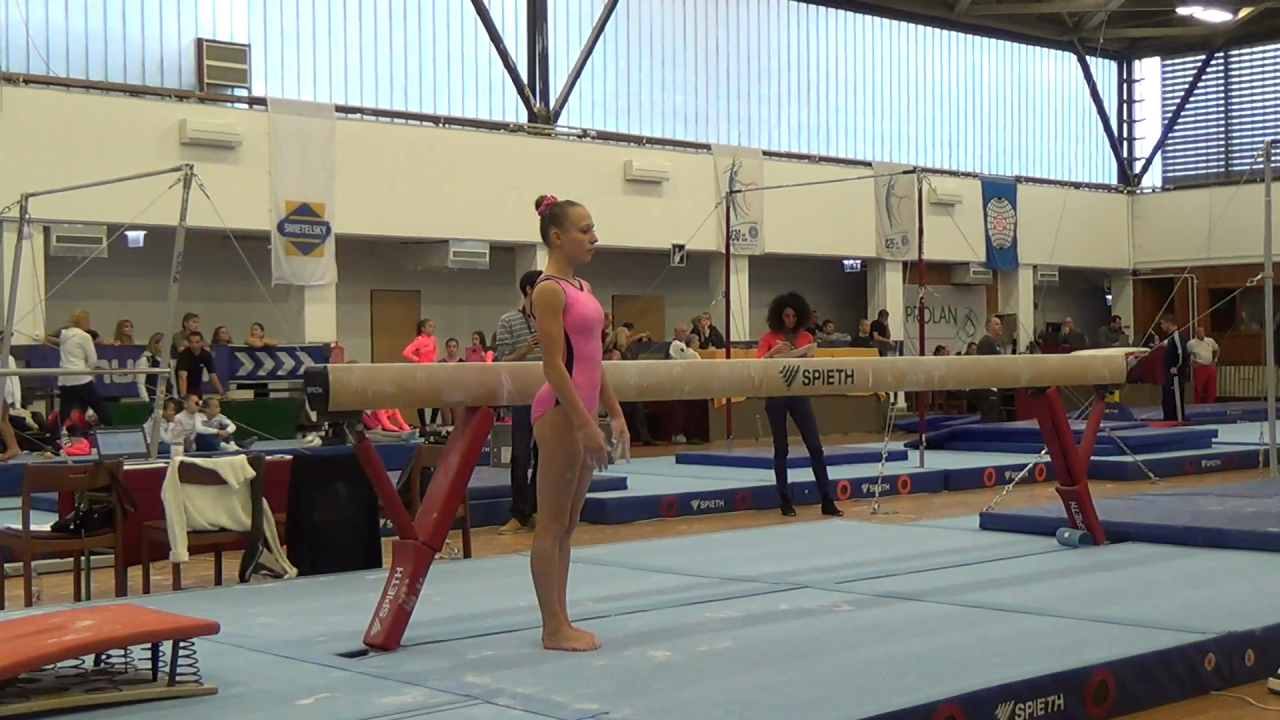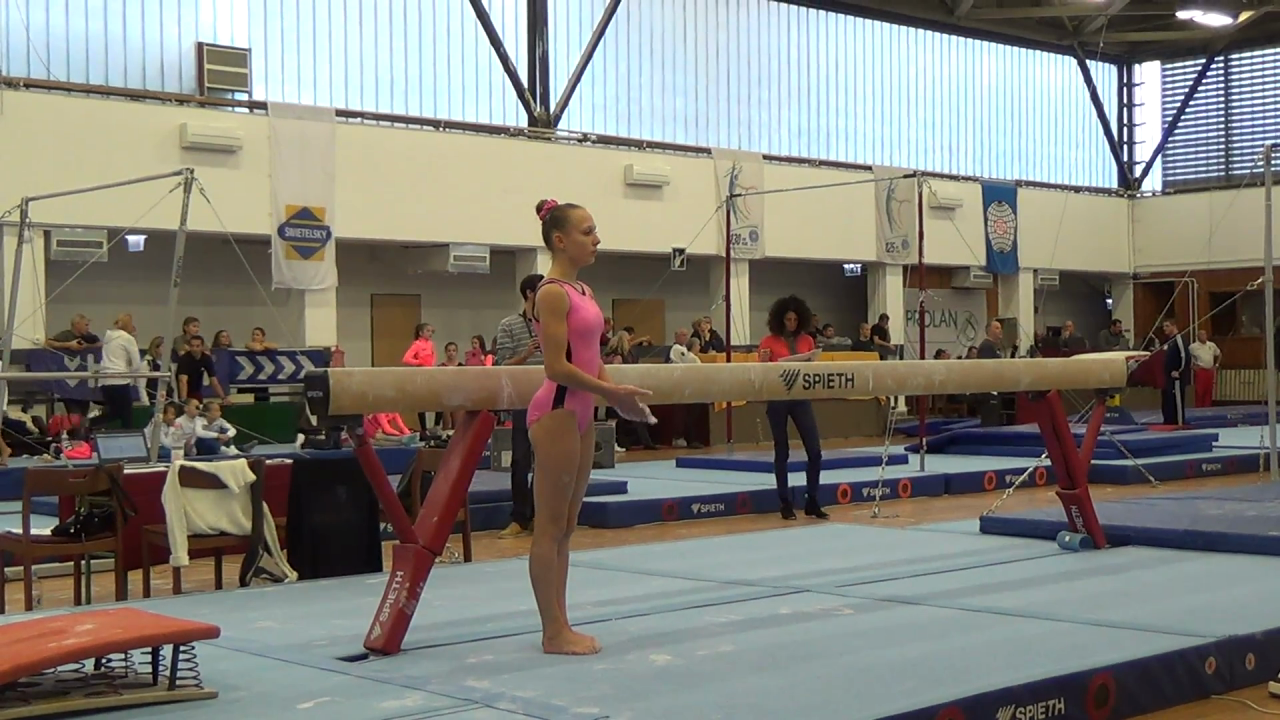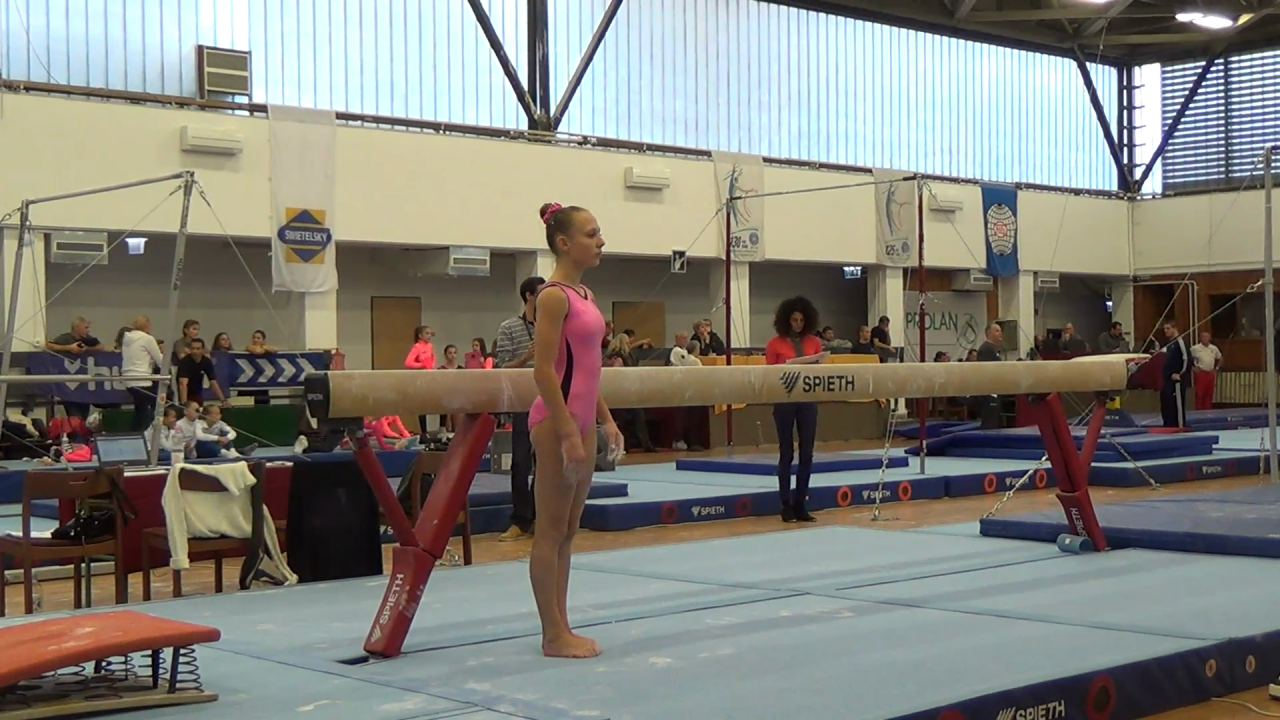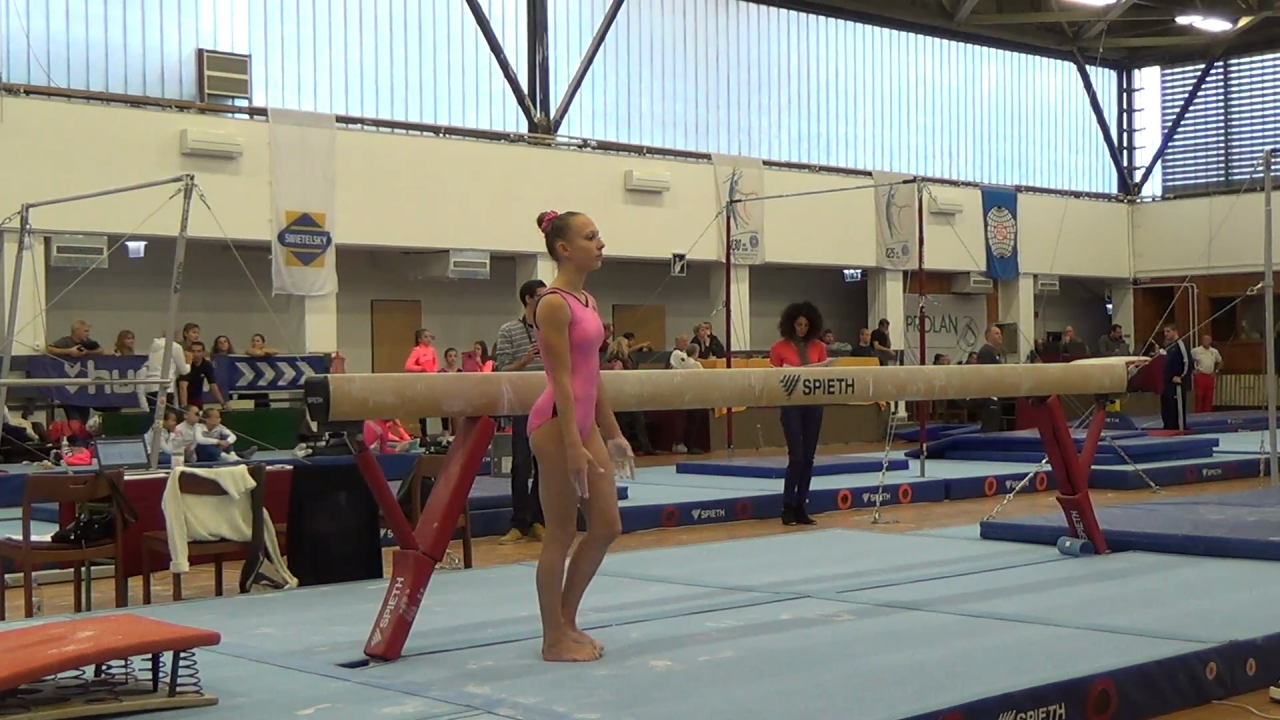
dt=0.4s
person 1, frame 1
left shoulder: (581, 287)
right shoulder: (550, 290)
right elbow: (554, 365)
left wrist: (615, 414)
right wrist: (585, 425)
left hip: (584, 411)
right hip: (561, 412)
left knee: (568, 524)
right knee: (552, 523)
left ankle: (561, 622)
right ankle: (553, 628)
person 1, frame 2
left shoulder: (583, 291)
right shoulder: (552, 293)
right elbow: (556, 367)
left wrist: (618, 395)
right wrist: (613, 393)
left hip: (581, 415)
right hip: (556, 414)
left knee: (566, 527)
right knee: (550, 527)
left ankle: (562, 626)
right ankle: (553, 632)
person 1, frame 3
left shoulder: (585, 295)
right shoulder: (554, 296)
right elbow: (544, 373)
left wrist: (606, 419)
right wrist: (567, 432)
left hip: (581, 420)
right hip: (559, 419)
left knee: (568, 531)
right knee: (551, 530)
left ankle: (562, 628)
right ankle: (553, 634)
person 1, frame 4
left shoulder: (587, 301)
right shoulder: (554, 304)
right elbow: (562, 379)
left wrist: (614, 434)
right wrist: (572, 444)
left hip: (585, 423)
right hip: (557, 423)
left knee: (607, 527)
right knee: (561, 534)
left ankle: (568, 623)
right ankle: (554, 638)
person 2, frame 1
right shoulder: (508, 322)
right elbow: (501, 362)
right wrist: (524, 351)
right knee: (521, 457)
left ankle: (537, 510)
right ankle: (520, 514)
person 2, frame 2
right shoulder: (509, 326)
right elbow: (502, 366)
right wrist: (525, 355)
right knee: (520, 461)
left ankle: (538, 514)
right ankle: (520, 518)
person 2, frame 3
right shoulder: (508, 328)
right elbow: (502, 369)
right wrist: (525, 358)
right knee: (521, 464)
left ankle: (538, 517)
right ankle: (520, 521)
person 2, frame 4
right shoulder: (508, 331)
right elbow: (501, 371)
right wrist: (525, 360)
right knee: (521, 468)
left ankle: (537, 521)
right ankle: (520, 524)
person 3, frame 1
left shoulder: (806, 337)
right shoulder: (769, 337)
left wrist: (808, 359)
right wrist: (774, 351)
left hip: (799, 394)
right hip: (776, 395)
left knee: (815, 446)
right knee: (781, 448)
left ankle: (826, 500)
right ankle: (785, 500)
person 3, frame 2
left shoulder: (807, 340)
right shoulder: (769, 341)
right wrist: (763, 359)
left hip: (801, 398)
right hip: (778, 399)
left knee: (814, 450)
right knee: (782, 452)
left ankle: (812, 502)
right ankle: (785, 504)
person 3, frame 3
left shoulder: (814, 342)
right shoulder: (775, 344)
left hip: (808, 400)
right hip: (784, 400)
left knee: (807, 454)
right knee: (786, 454)
left ankle: (800, 505)
right ankle: (786, 505)
person 3, frame 4
left shoulder: (818, 346)
right shoulder: (779, 348)
left hip: (814, 404)
right hip: (791, 404)
left knee: (808, 458)
right knee: (796, 457)
left ankle: (800, 508)
right ankle: (788, 508)
